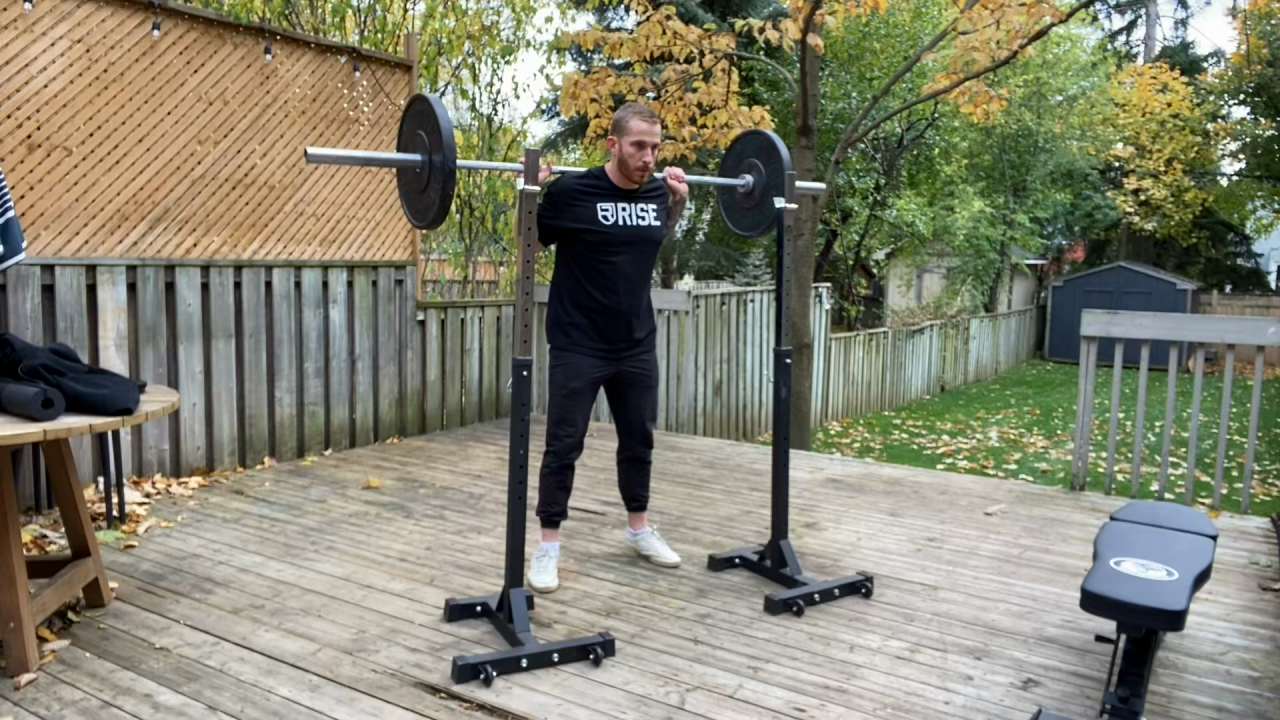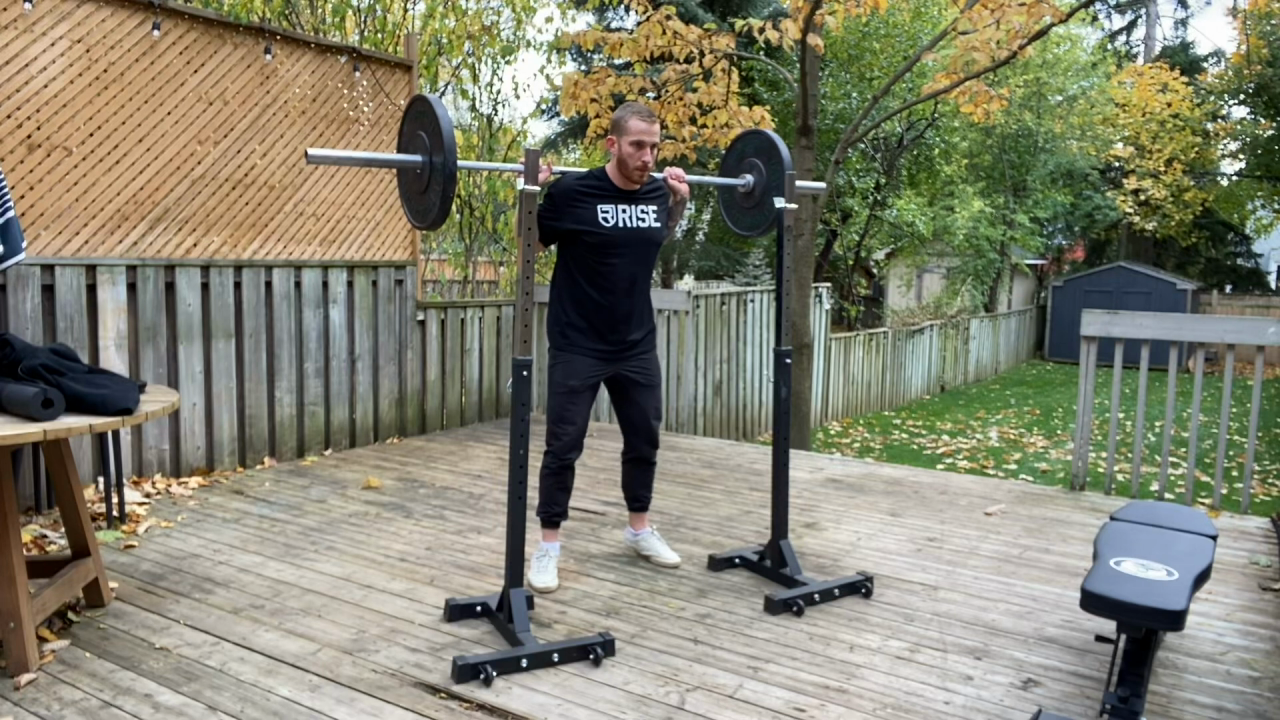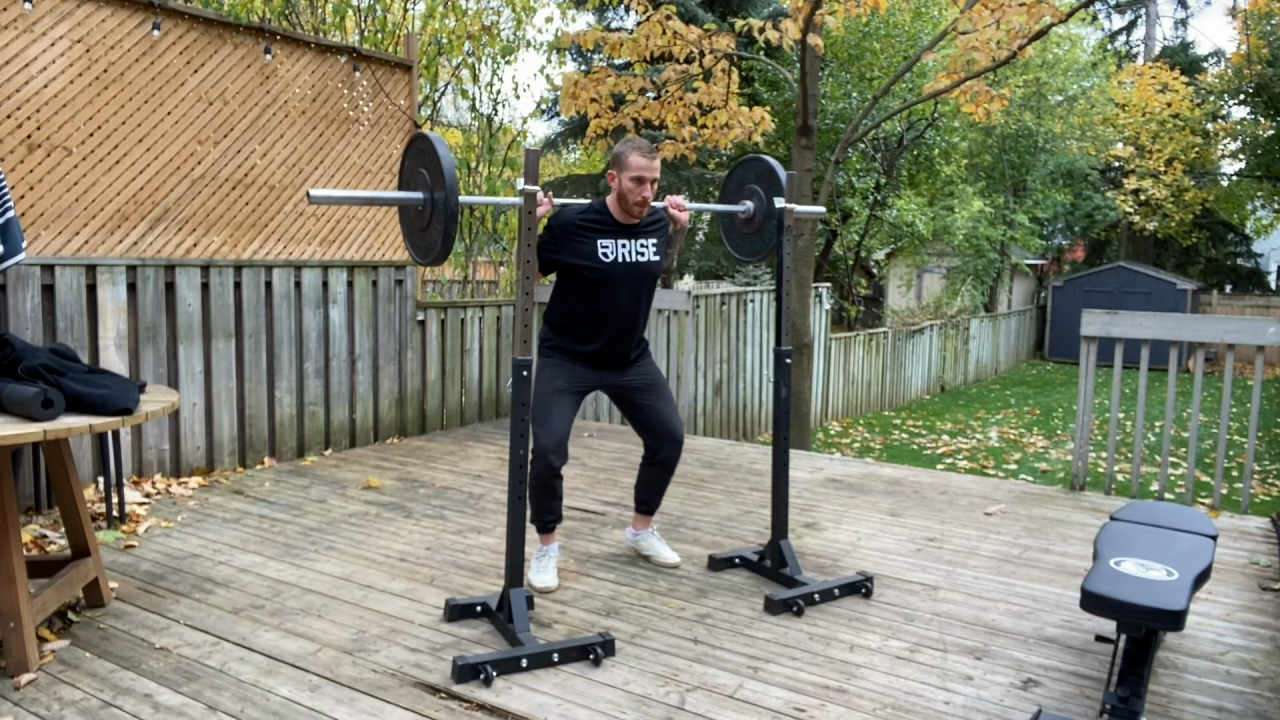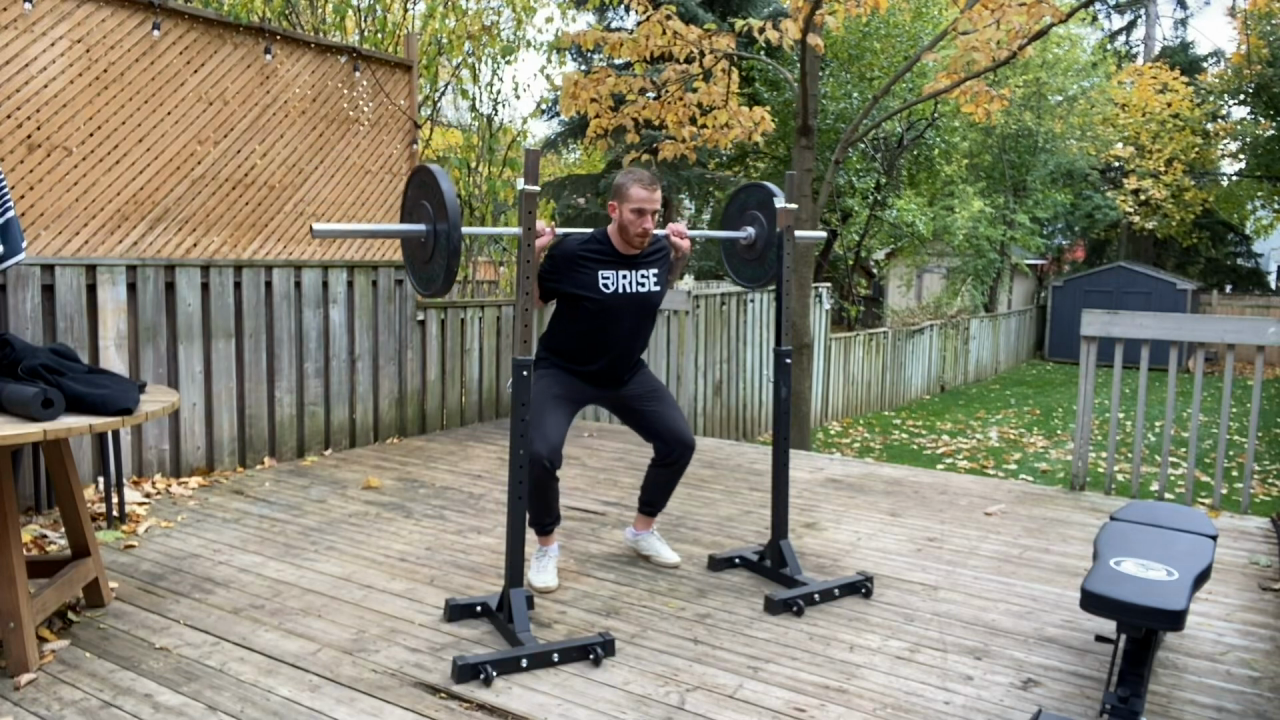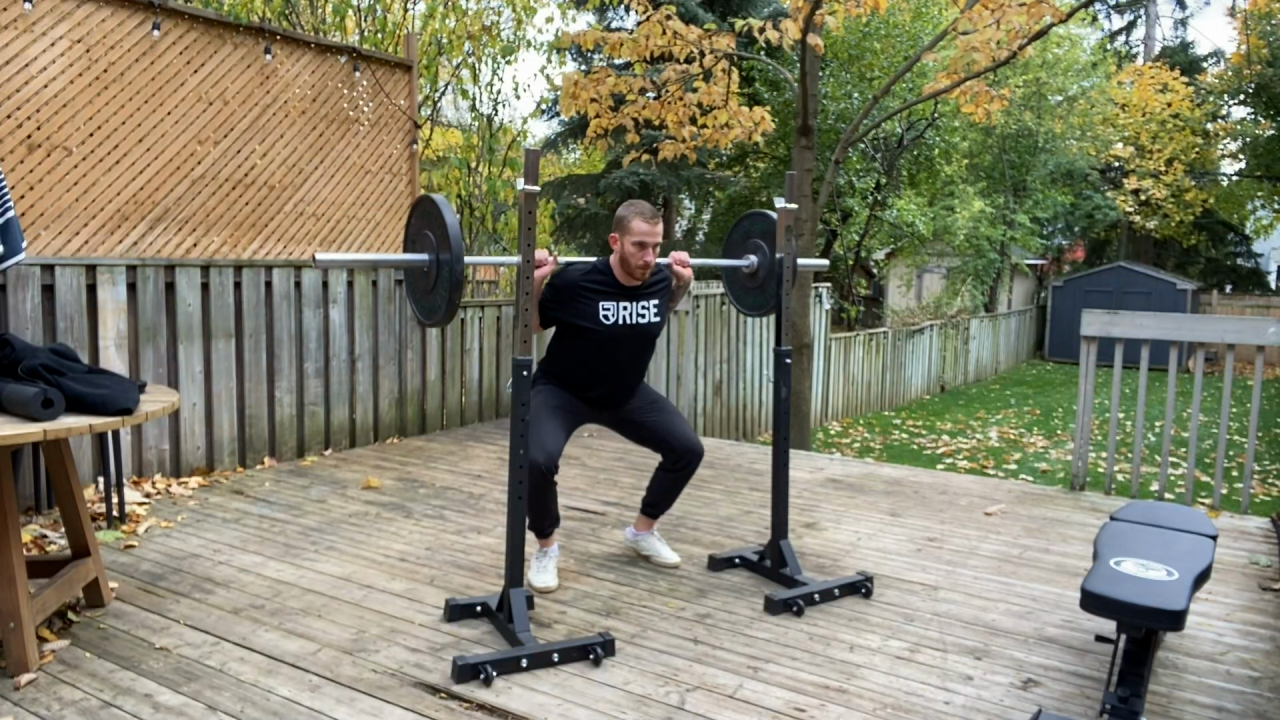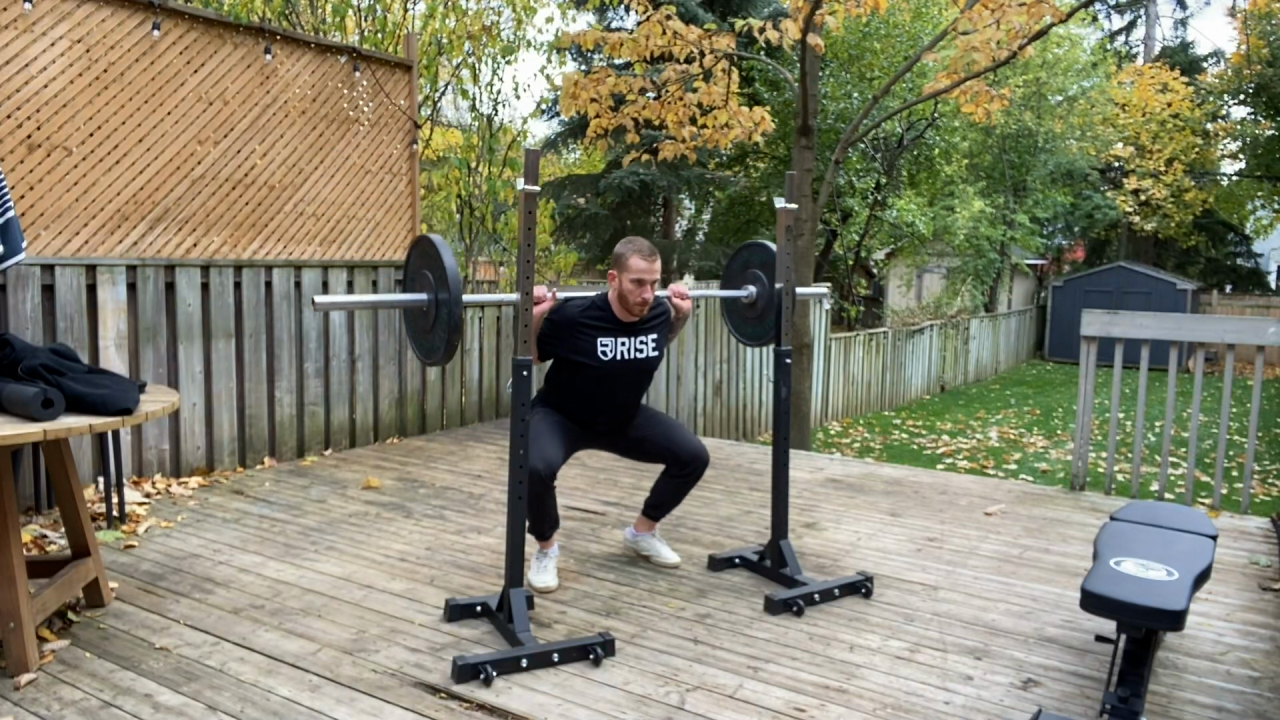
dt=0.5s
person 1, frame 1
left shoulder: (657, 193)
right shoulder: (573, 191)
left wrist: (678, 201)
left hip: (636, 342)
right hip: (578, 344)
left knee: (638, 440)
right knee: (564, 445)
left ankle: (638, 529)
right ankle: (547, 546)
person 1, frame 2
left shoulder: (657, 194)
right shoulder: (573, 192)
left wrist: (679, 200)
left hip: (637, 344)
right hip: (578, 345)
left knee: (644, 441)
right knee: (563, 446)
left ankle: (640, 530)
right ankle: (547, 547)
person 1, frame 3
left shoulder: (657, 223)
right shoulder: (573, 224)
left wrist: (679, 228)
left hip: (630, 356)
right hip: (567, 356)
left knee: (669, 438)
right knee: (548, 450)
left ankle: (641, 530)
right ankle: (546, 547)
person 1, frame 4
left shoulder: (658, 251)
right shoulder: (574, 253)
right elbow: (530, 299)
left wrist: (680, 255)
right wrist: (532, 254)
left hip: (627, 372)
right hip: (564, 371)
left knee: (679, 442)
right knee: (541, 453)
left ankle: (642, 530)
right ankle: (545, 547)
person 1, frame 5
left shoulder: (659, 280)
right shoulder: (575, 282)
right elbow: (528, 325)
left wrist: (683, 282)
right wrist: (535, 282)
left hip: (627, 392)
right hip: (563, 391)
left knee: (687, 448)
right knee: (539, 459)
left ankle: (642, 531)
right ankle: (546, 548)
person 1, frame 6
left shoulder: (658, 314)
right shoulder: (573, 316)
right elbow: (527, 357)
left wrist: (682, 314)
right wrist: (534, 318)
left hip: (625, 417)
right hip: (561, 415)
left knee: (693, 455)
right knee: (537, 467)
left ankle: (642, 531)
right ankle: (546, 549)
